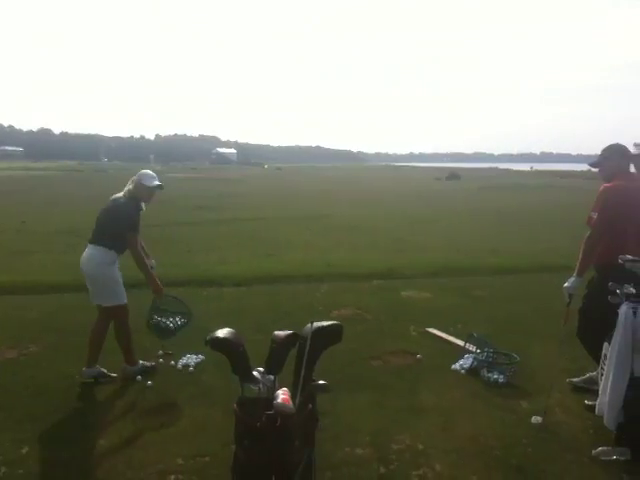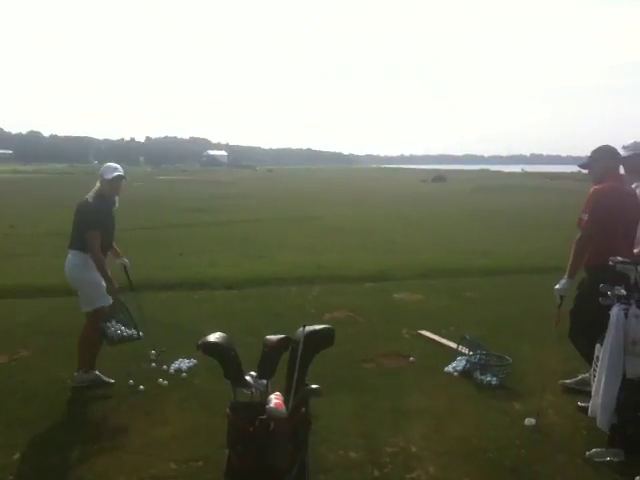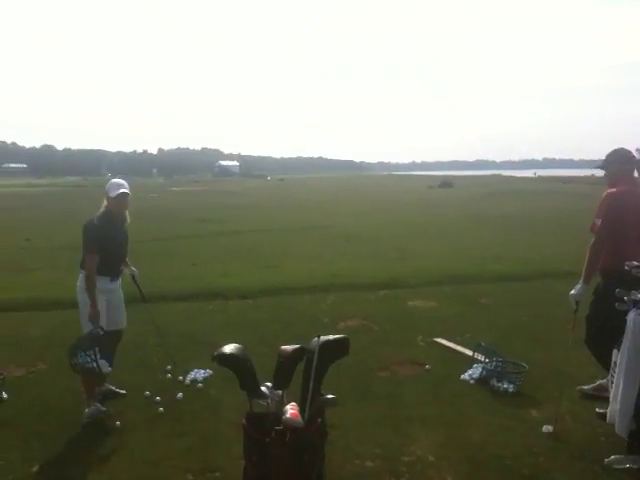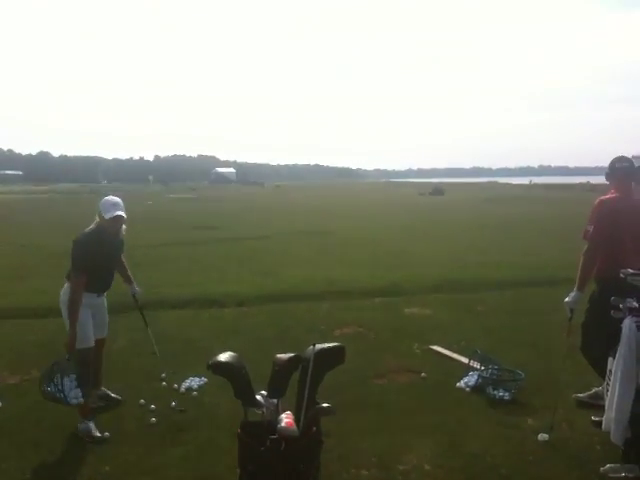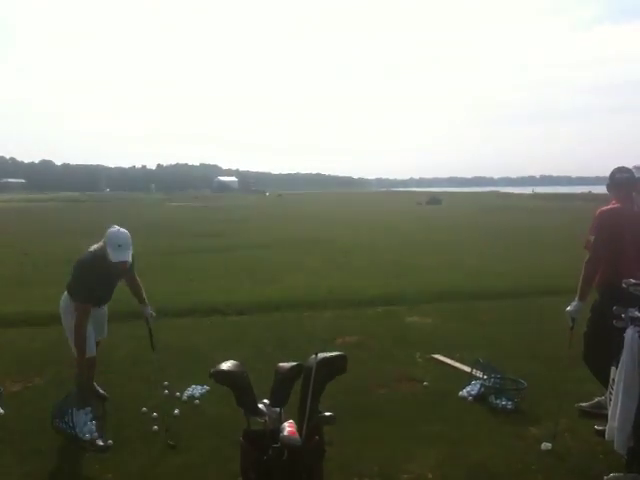
dt=0.3s
person 1, frame 1
left shoulder: (611, 191)
left elbow: (594, 236)
left wrist: (577, 276)
left hip: (610, 272)
left knee: (589, 329)
right knee: (609, 328)
person 1, frame 2
left shoulder: (601, 193)
left elbow: (585, 238)
left wrist: (568, 278)
left hip: (601, 274)
left knee: (581, 329)
right knee: (600, 328)
person 1, frame 3
left shoulder: (613, 197)
left elbow: (598, 243)
left wrist: (583, 284)
left hip: (616, 278)
left knee: (597, 336)
right knee: (618, 334)
person 1, frame 4
left shoulder: (606, 205)
left elbow: (591, 250)
left wrist: (577, 291)
left hip: (611, 286)
left knee: (592, 342)
right knee: (612, 341)
person 1, frame 5
left shoulder: (607, 215)
left elbow: (593, 260)
left wrist: (579, 300)
left hip: (613, 294)
left knee: (595, 352)
right knee: (615, 350)
person 2, frame 1
left shoulder: (122, 202)
right shoulder: (129, 208)
left elbow: (132, 239)
right elbow: (134, 250)
left wrist: (147, 258)
right wrist: (152, 280)
left hip: (91, 259)
right hip: (102, 261)
left knee: (106, 314)
right knee: (120, 313)
left ankle: (90, 367)
right ankle: (132, 364)
person 2, frame 2
left shoulder: (106, 205)
right shoulder: (91, 207)
right elbow: (93, 248)
left wrist: (118, 256)
right wrist: (109, 280)
left hip: (92, 263)
right hip: (81, 264)
left knee: (95, 317)
right knee: (103, 315)
left ankle: (84, 369)
right ankle: (85, 372)
person 2, frame 3
left shoulder: (121, 222)
right shoulder: (95, 226)
right elbow: (90, 269)
left wrist: (128, 266)
right wrist: (93, 306)
left hip: (113, 283)
right hip: (93, 286)
left knee: (115, 335)
left ankle: (101, 384)
right ankle: (91, 403)
person 2, frame 4
left shoulder: (116, 236)
right shoulder: (85, 243)
right elbow: (76, 289)
left wrist: (131, 284)
right wrist: (72, 331)
left hip: (98, 296)
right hip: (77, 297)
left knee: (98, 344)
right knee: (84, 354)
left ankle: (97, 389)
right ankle: (85, 419)
person 2, frame 5
left shoulder: (123, 255)
right shoulder: (88, 266)
left elbow: (131, 279)
right elbow: (81, 320)
left wrist: (145, 306)
right wrist: (80, 362)
left hip: (98, 304)
right hip: (74, 306)
left knee: (95, 343)
right knee: (88, 361)
left ankle: (90, 385)
